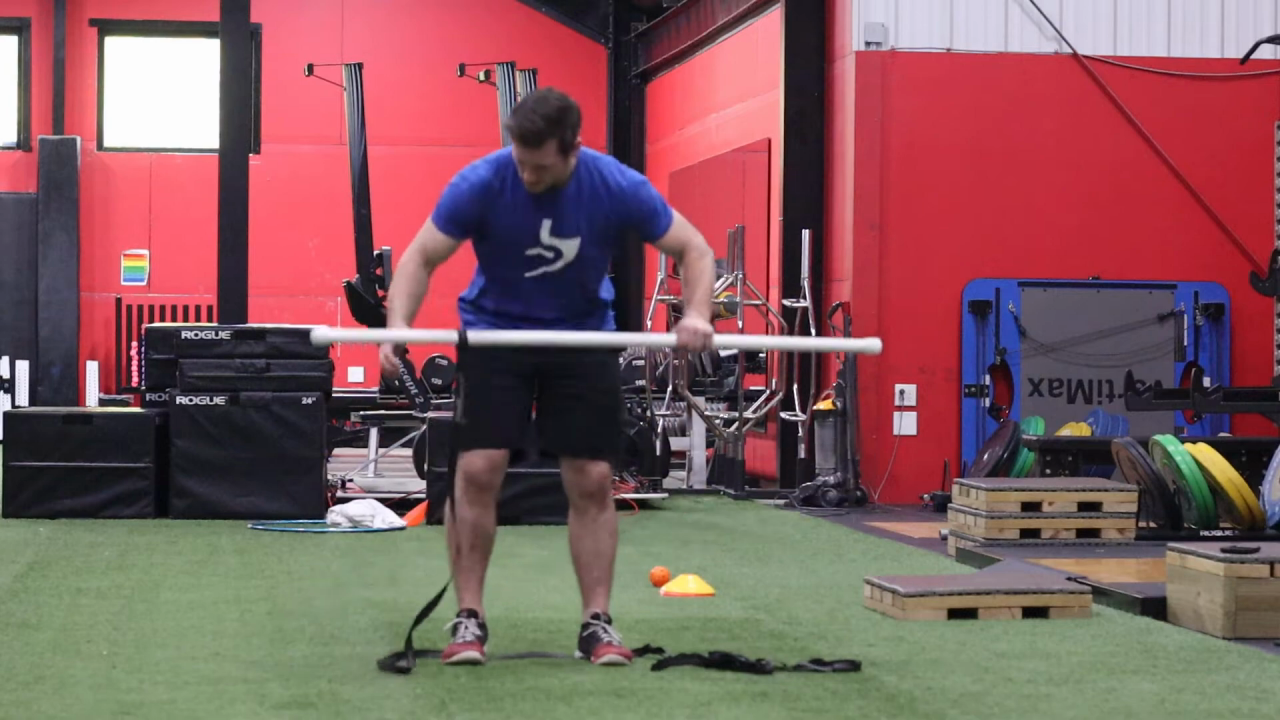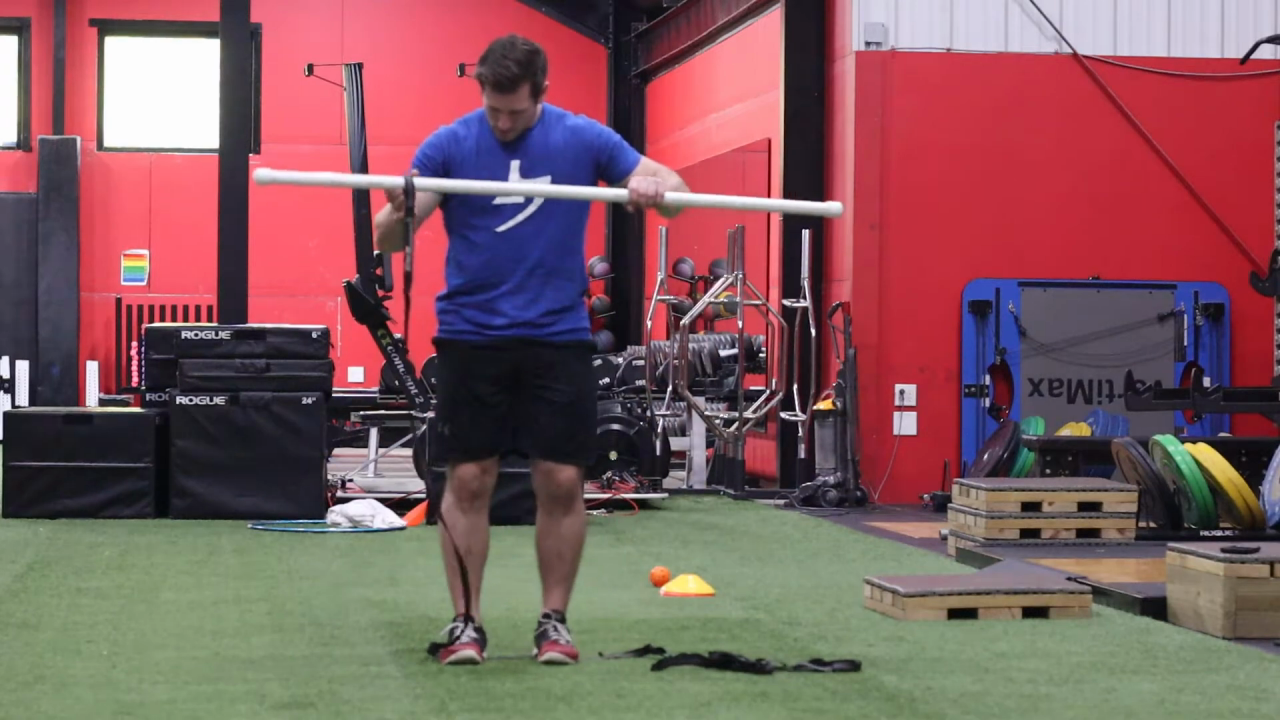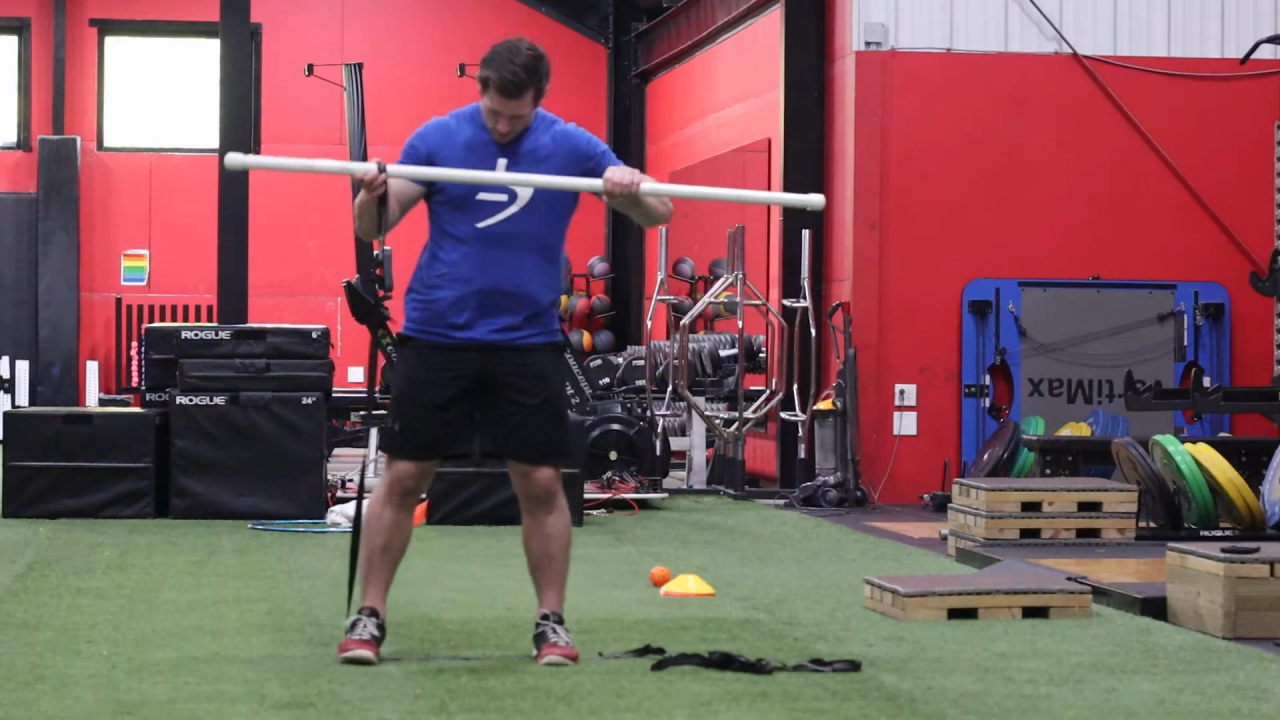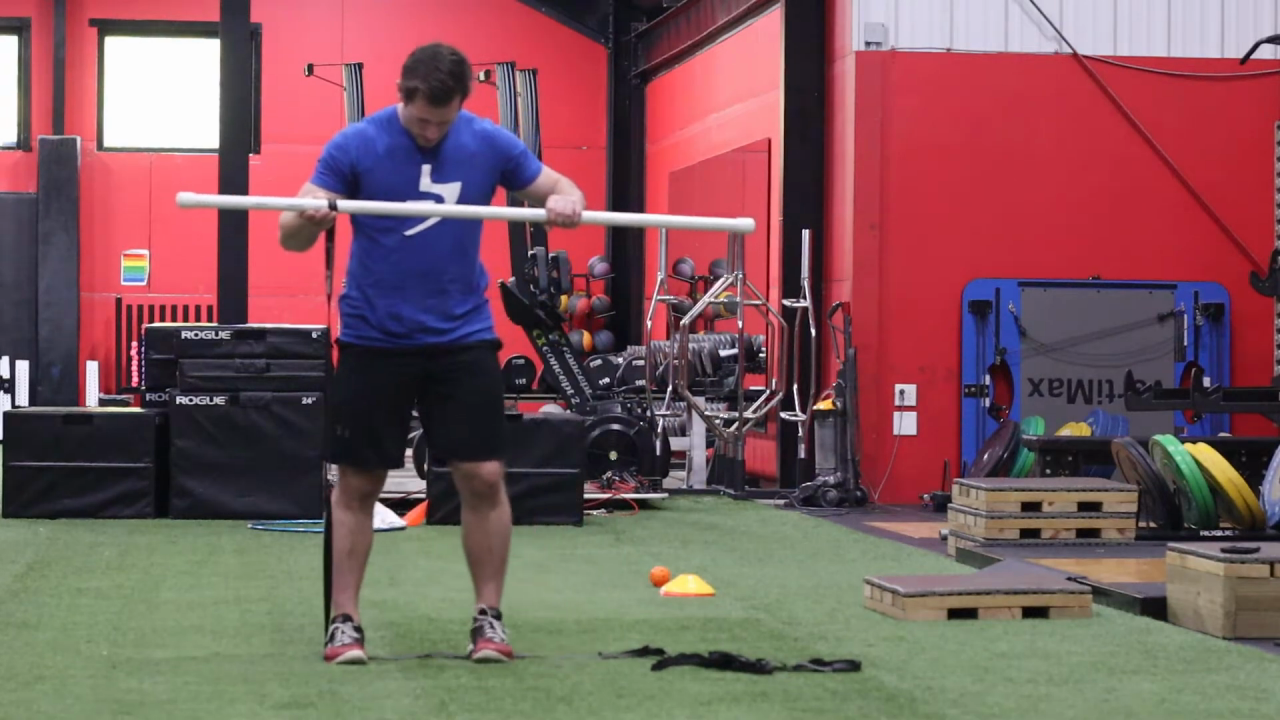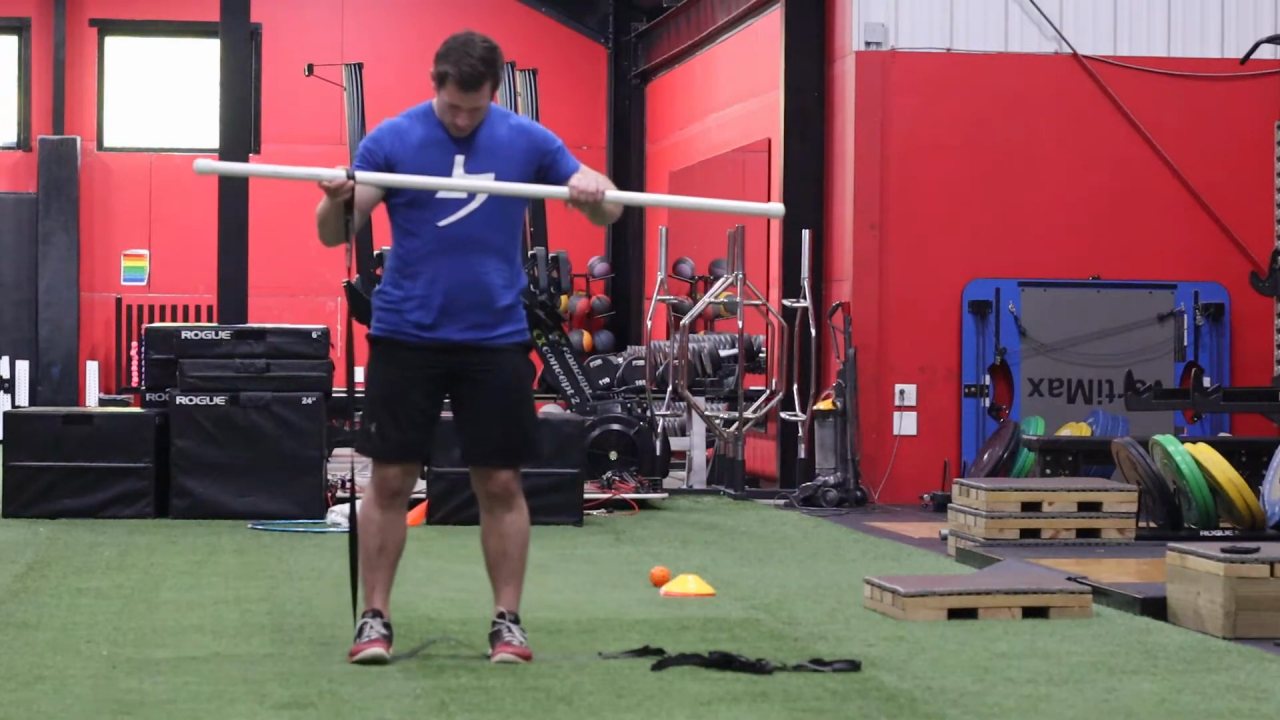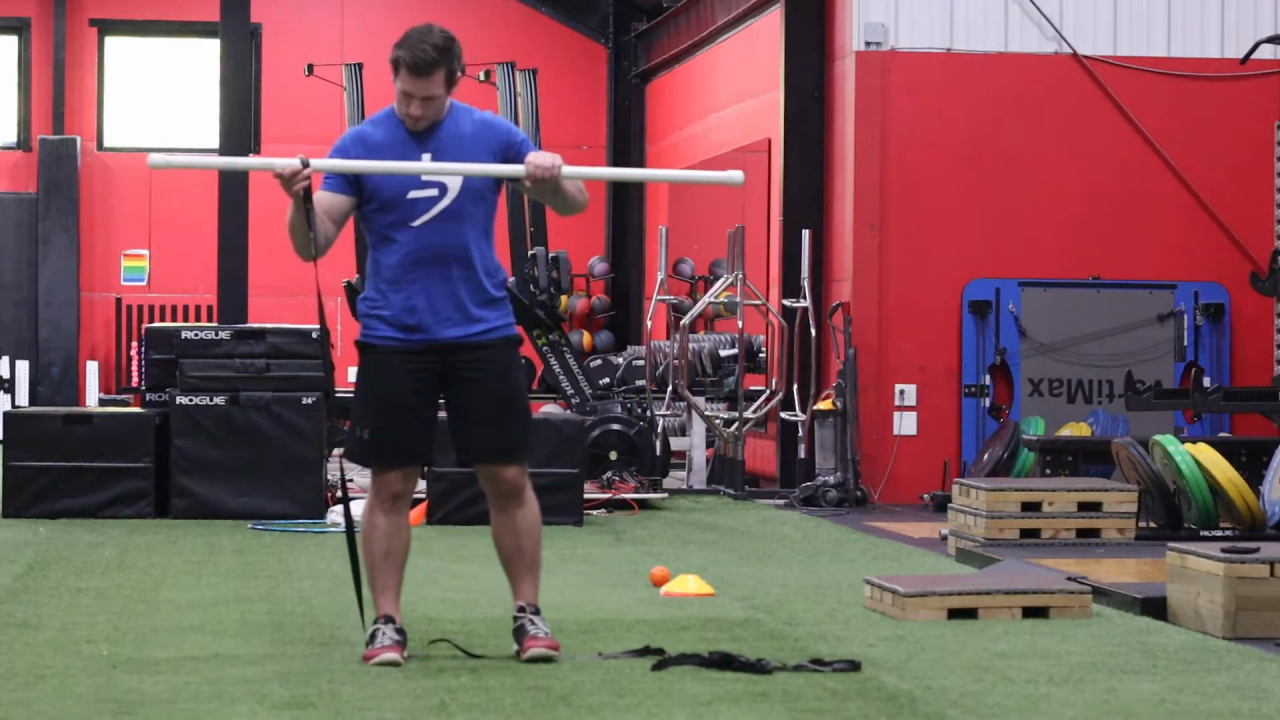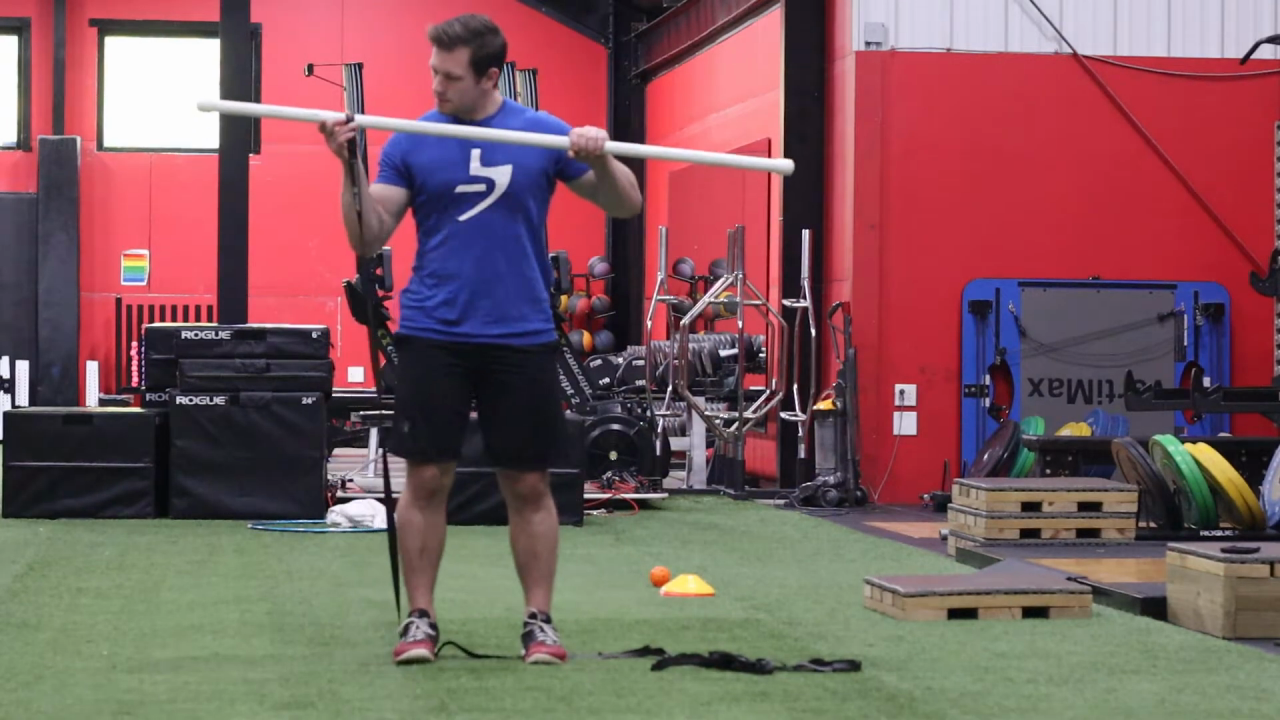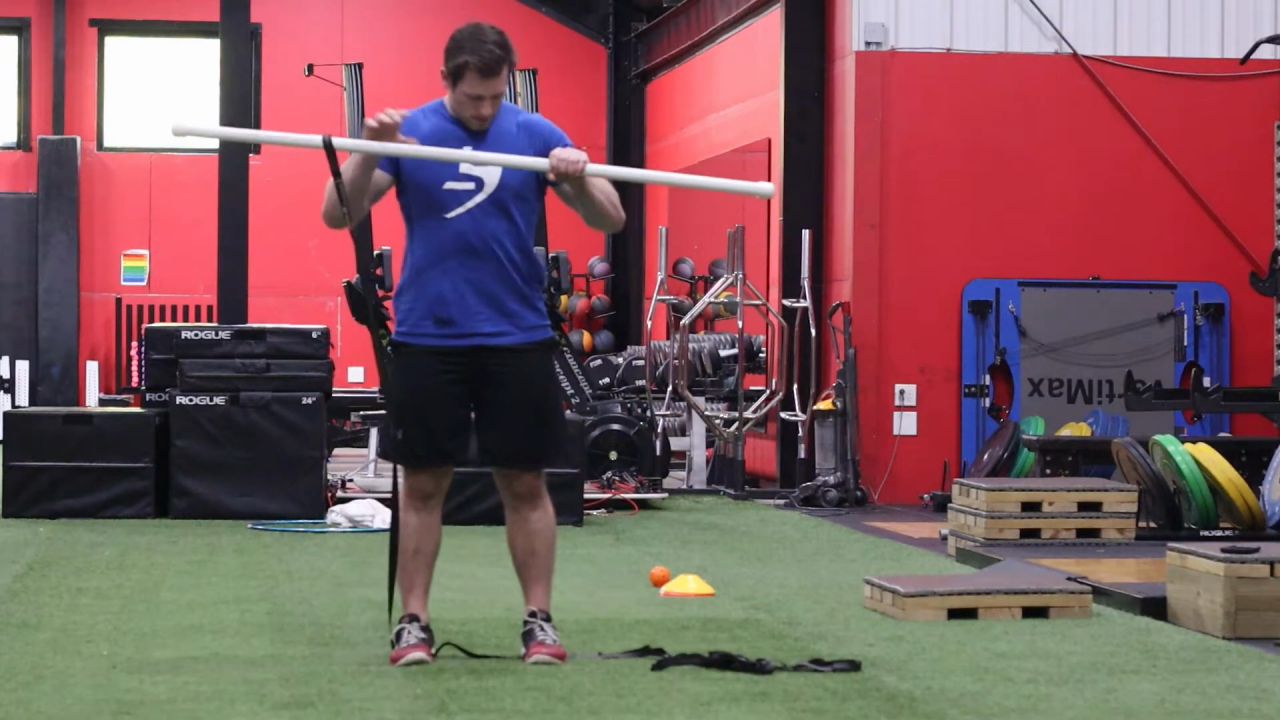
dt=0.5s
person 1, frame 1
left shoulder: (617, 186)
right shoulder: (478, 183)
left elbow: (693, 248)
right elbow: (419, 255)
left wrist: (697, 312)
right wrist: (398, 322)
left hip: (585, 341)
right hip: (495, 337)
left knee: (592, 481)
right knee: (478, 473)
left ankle: (597, 621)
right ankle: (468, 618)
person 1, frame 2
left shoulder: (584, 139)
right shoulder: (448, 145)
left elbow: (673, 186)
right elbow: (390, 236)
left wrist: (656, 189)
right wrist: (395, 216)
left hip: (559, 337)
right hip: (470, 336)
left knee: (562, 483)
right knee: (468, 480)
left ankle: (553, 621)
right ankle: (466, 621)
person 1, frame 3
left shoulder: (572, 145)
right shoulder: (437, 137)
left elbow: (656, 209)
right elbow: (372, 226)
left wrist: (633, 189)
right wrist: (371, 195)
left hip: (528, 338)
right hip: (435, 334)
left knee: (541, 482)
right knee: (404, 476)
left ankle: (552, 622)
right ankle: (367, 615)
person 1, frame 4
left shoulder: (491, 143)
right shoulder: (355, 145)
left elbow: (559, 190)
right elbow: (292, 234)
left wrist: (567, 203)
right wrist: (308, 219)
left hip: (464, 338)
right hip: (374, 339)
left knee: (483, 479)
right knee: (357, 483)
left ankle: (488, 616)
right ankle: (343, 620)
person 1, frame 5
left shoulder: (529, 139)
right shoulder: (390, 139)
left elbow: (607, 212)
right elbow: (334, 233)
left wrist: (595, 192)
right wrist: (335, 200)
left hip: (496, 337)
right hip: (406, 334)
left knee: (500, 483)
right knee: (391, 478)
left ankle: (507, 620)
right ankle: (374, 618)
person 1, frame 6
left shoulder: (493, 135)
right shoulder: (359, 146)
left elbow: (574, 203)
right elbow: (312, 245)
left wrist: (553, 177)
right wrist: (299, 199)
left hip: (484, 333)
right hip: (394, 339)
left knee: (507, 478)
right knee: (391, 485)
left ankle: (528, 614)
right ankle: (387, 622)
person 1, frame 7
left shoulder: (543, 133)
right shoulder: (410, 141)
left elbow: (627, 205)
right elbow: (368, 239)
left wrist: (602, 159)
right wrist: (351, 167)
left hip: (523, 338)
right hip: (433, 336)
left knee: (528, 483)
right knee: (427, 478)
left ankle: (539, 620)
right ankle: (419, 617)
person 1, frame 8
left shoulder: (537, 133)
right shoulder: (407, 132)
left elbow: (612, 220)
right elbow: (337, 214)
left wrist: (578, 179)
right wrist: (368, 152)
left hip: (518, 339)
right hip: (427, 339)
left knee: (525, 483)
right knee: (423, 483)
left ankle: (539, 620)
right ankle: (413, 620)
